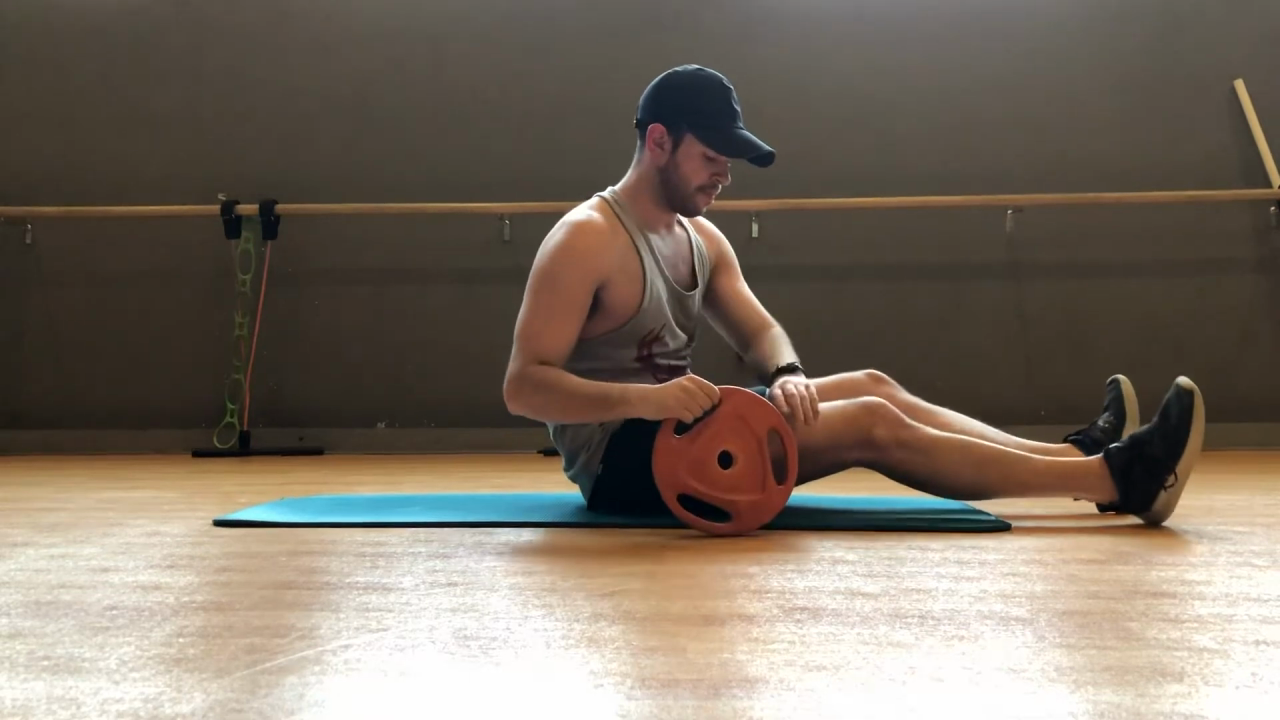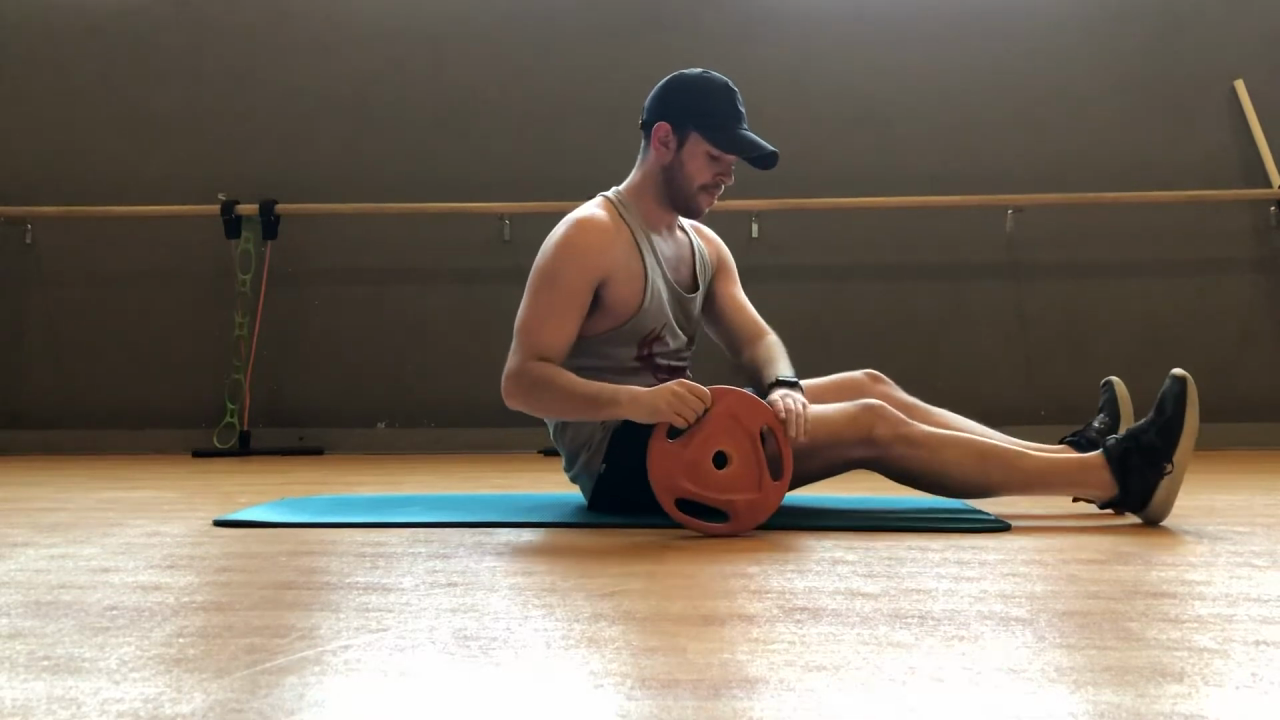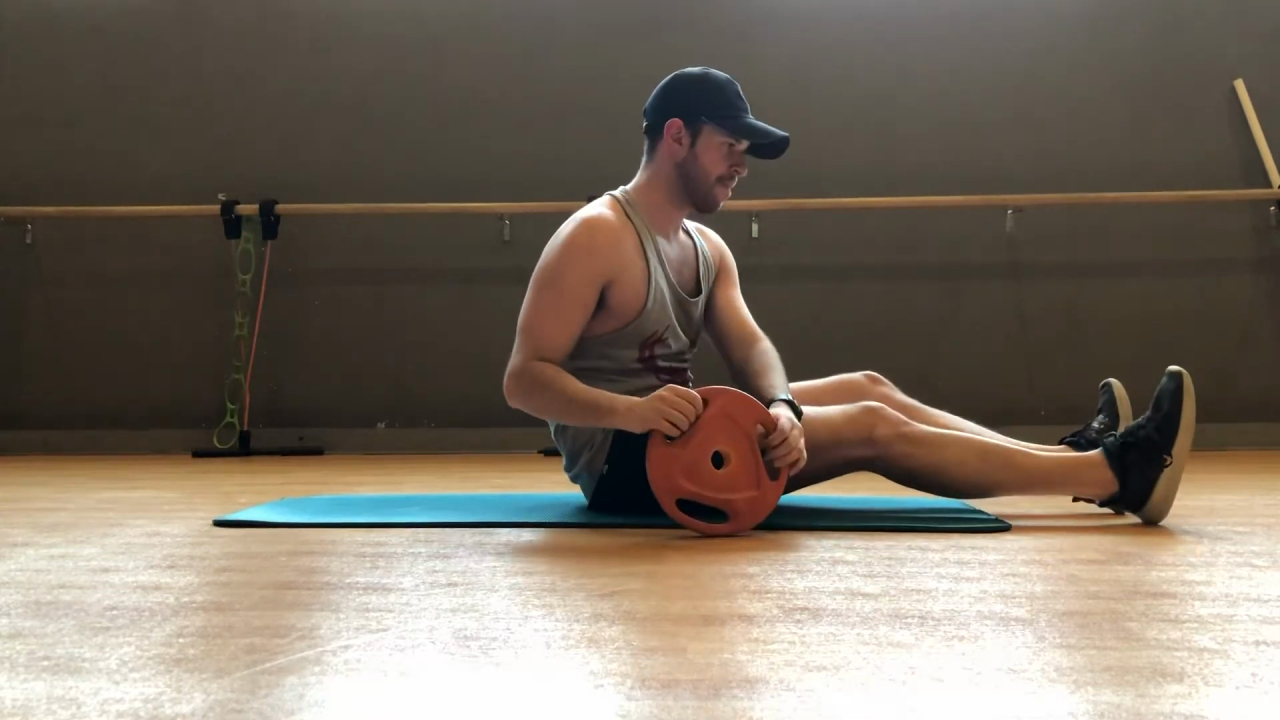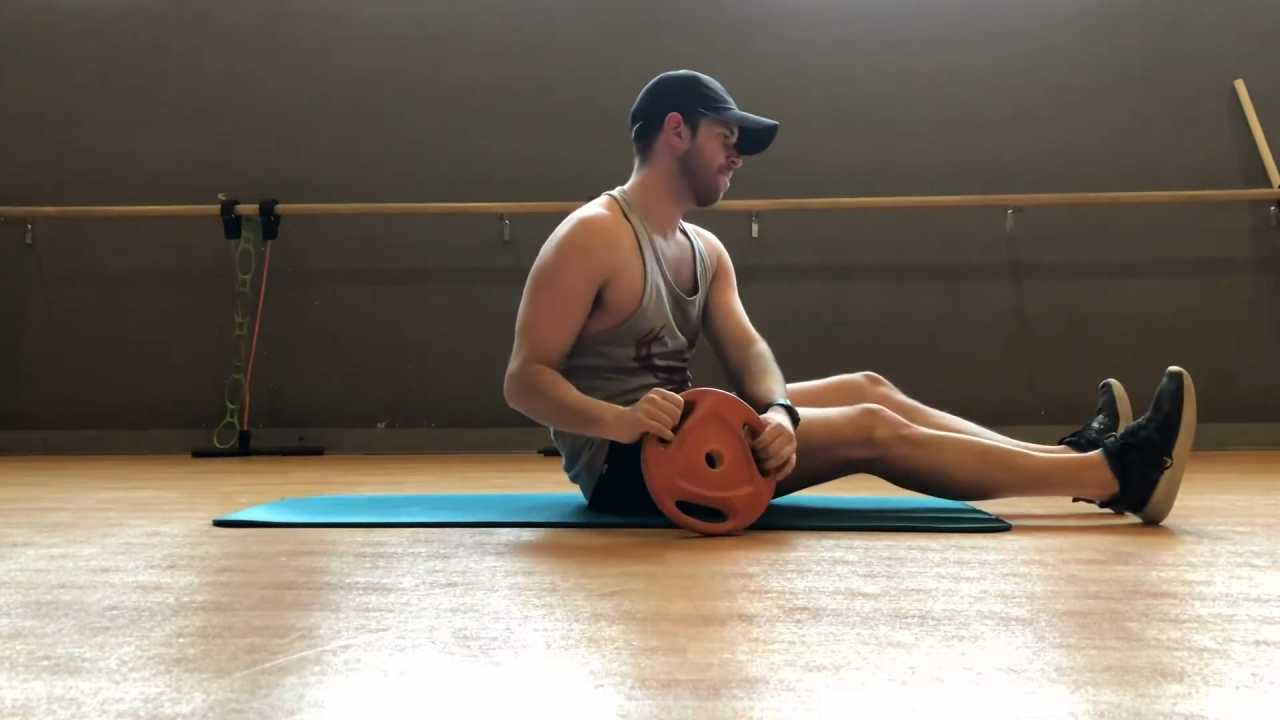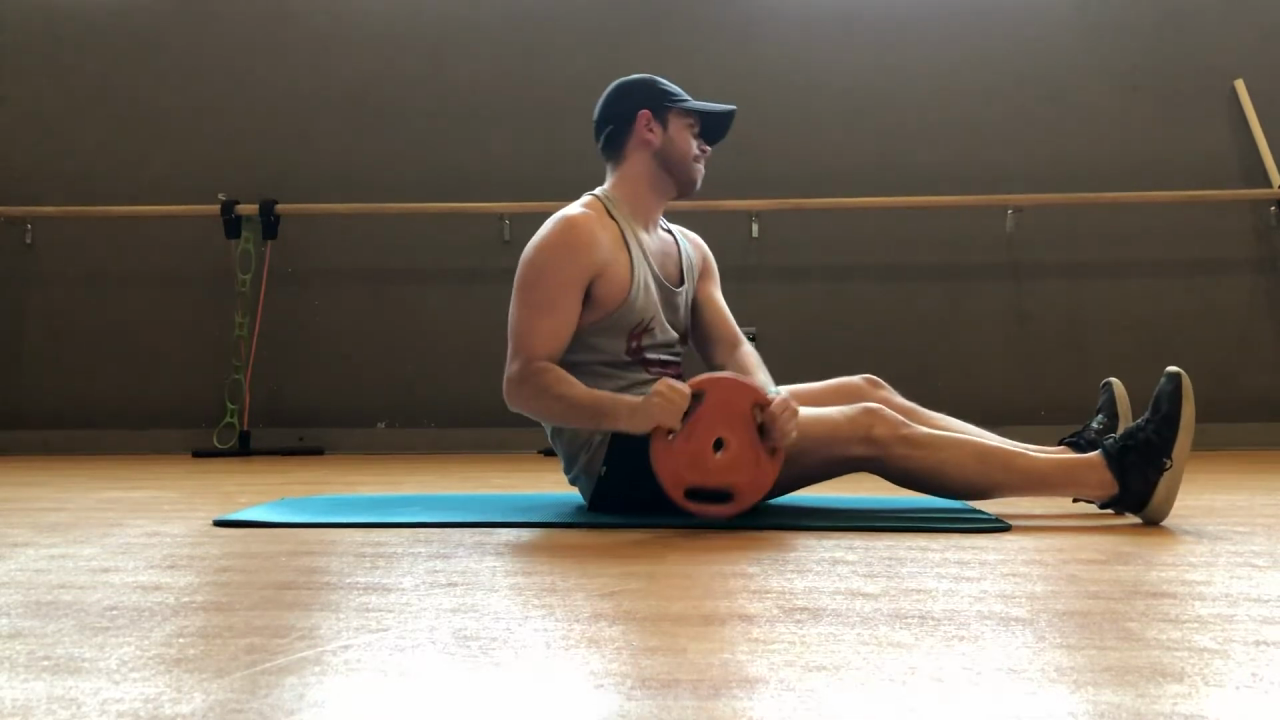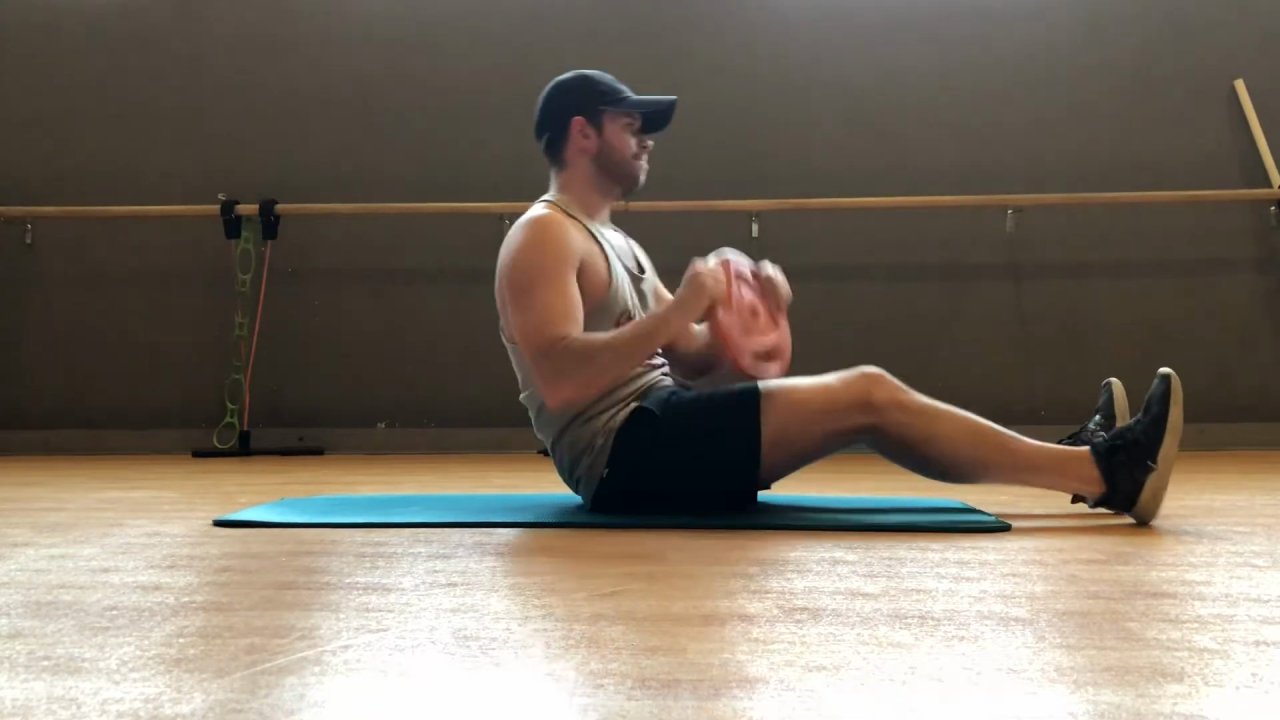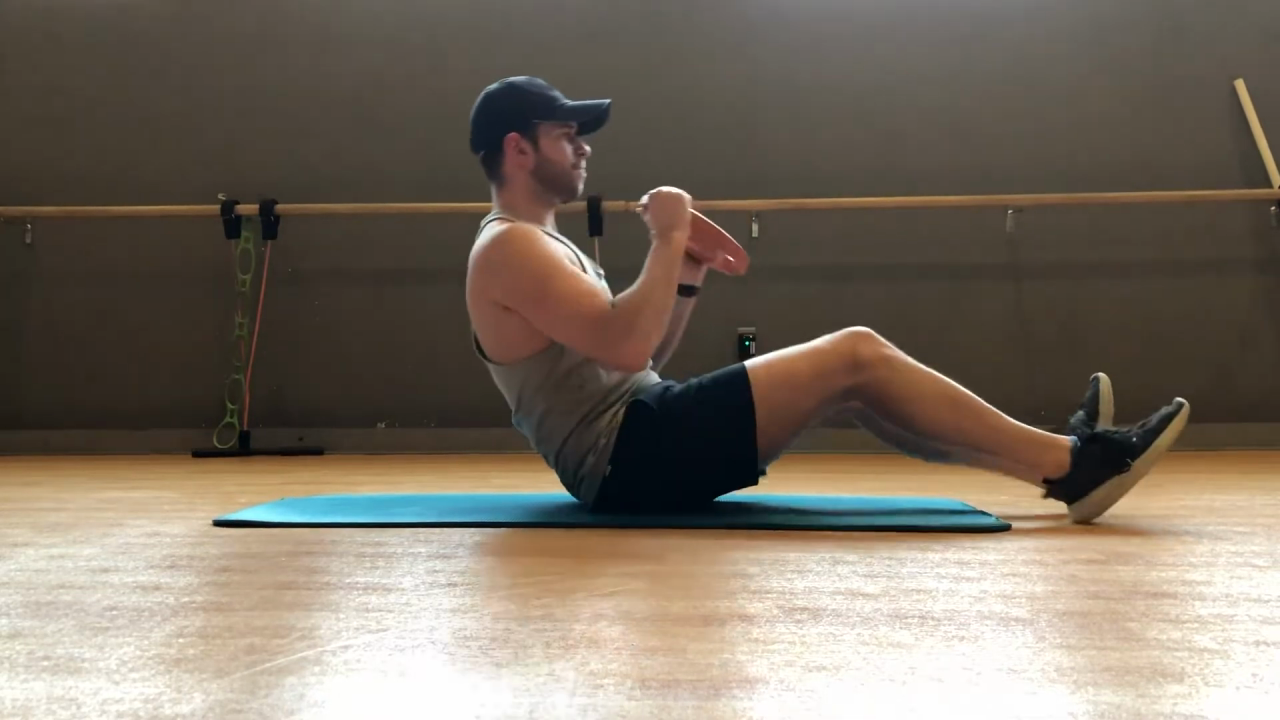
dt=0.3s
person 1, frame 1
left shoulder: (700, 238)
right shoulder: (586, 239)
left elbow: (760, 332)
right elbow: (523, 387)
left wrist: (786, 373)
right wrist: (645, 398)
right hip: (621, 459)
left knee: (872, 387)
right knee: (869, 425)
left ankle: (1078, 457)
right ankle: (1114, 479)
person 1, frame 2
left shoulder: (702, 244)
right shoulder: (588, 238)
left elbow: (757, 342)
right elbow: (520, 381)
left wrist: (783, 390)
right wrist: (635, 401)
left hip: (672, 437)
right hip: (622, 459)
left knee: (868, 387)
right knee: (870, 426)
left ankle: (1077, 457)
right ankle: (1114, 476)
person 1, frame 3
left shoulder: (706, 247)
right shoulder: (594, 238)
left elbow: (750, 349)
right elbow: (524, 379)
left wrist: (781, 406)
right wrist: (630, 410)
left hip: (673, 437)
right hip: (622, 462)
left knee: (868, 389)
right knee: (870, 428)
left ankle: (1073, 457)
right ankle: (1113, 474)
person 1, frame 4
left shoulder: (703, 249)
right shoulder: (591, 237)
left elbow: (746, 352)
right elbow: (524, 380)
left wrist: (778, 413)
right wrist: (616, 420)
left hip: (673, 435)
right hip: (622, 463)
left knee: (866, 390)
right knee: (869, 432)
left ankle: (1077, 457)
right ankle: (1114, 475)
person 1, frame 5
left shoulder: (687, 248)
right shoulder: (573, 236)
left elbow: (730, 347)
right elbow: (523, 382)
left wrist: (767, 399)
right wrist: (626, 414)
left hip: (670, 437)
right hip: (620, 461)
left knee: (866, 393)
right knee: (868, 431)
left ankle: (1072, 458)
right ankle: (1115, 476)
person 1, frame 6
left shoulder: (614, 243)
right shoulder: (543, 236)
left elbow: (694, 360)
right elbow: (558, 380)
right wrist: (684, 306)
left hip: (652, 442)
right hip: (626, 457)
left knee: (863, 412)
right knee: (867, 391)
left ankle: (1082, 464)
right ankle: (1104, 472)
person 1, frame 7
left shoulder: (542, 243)
right shoulder: (509, 248)
right elbow: (627, 349)
left wrist: (688, 280)
right wrist: (666, 243)
left hip: (639, 444)
right hip: (627, 459)
left knee: (849, 395)
right knee: (857, 355)
left ankle: (1057, 461)
right ankle: (1074, 462)
